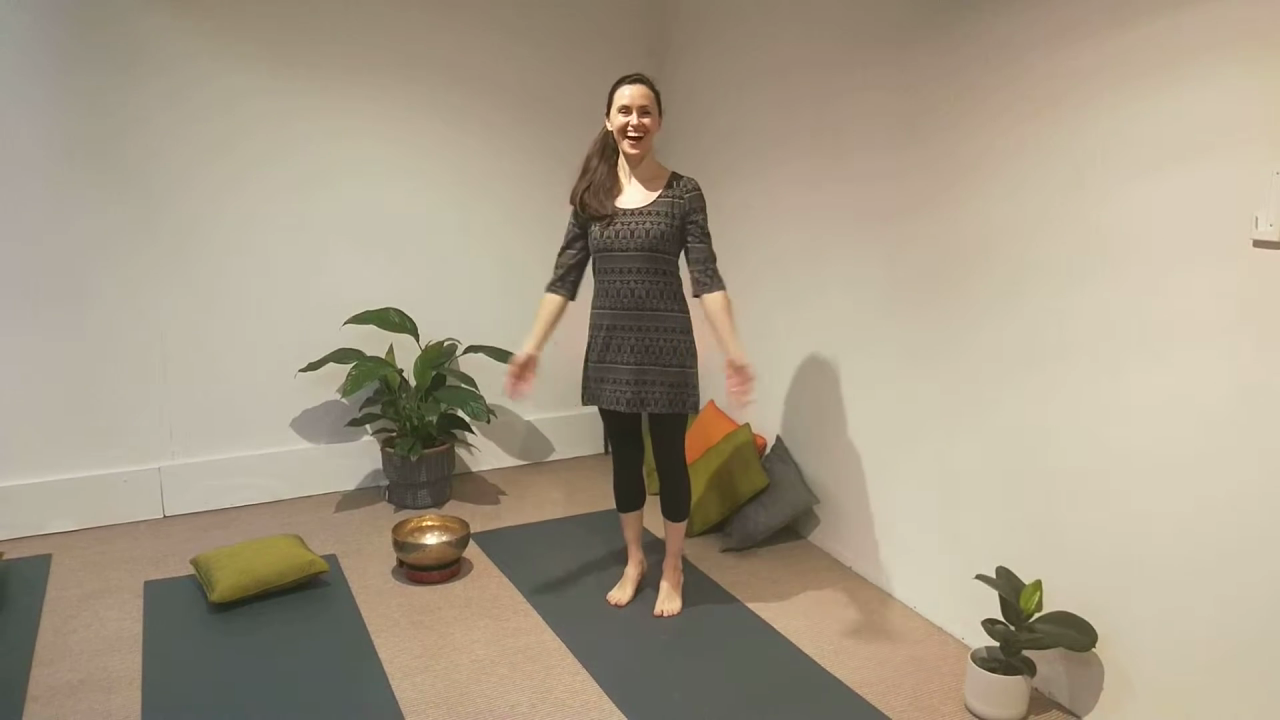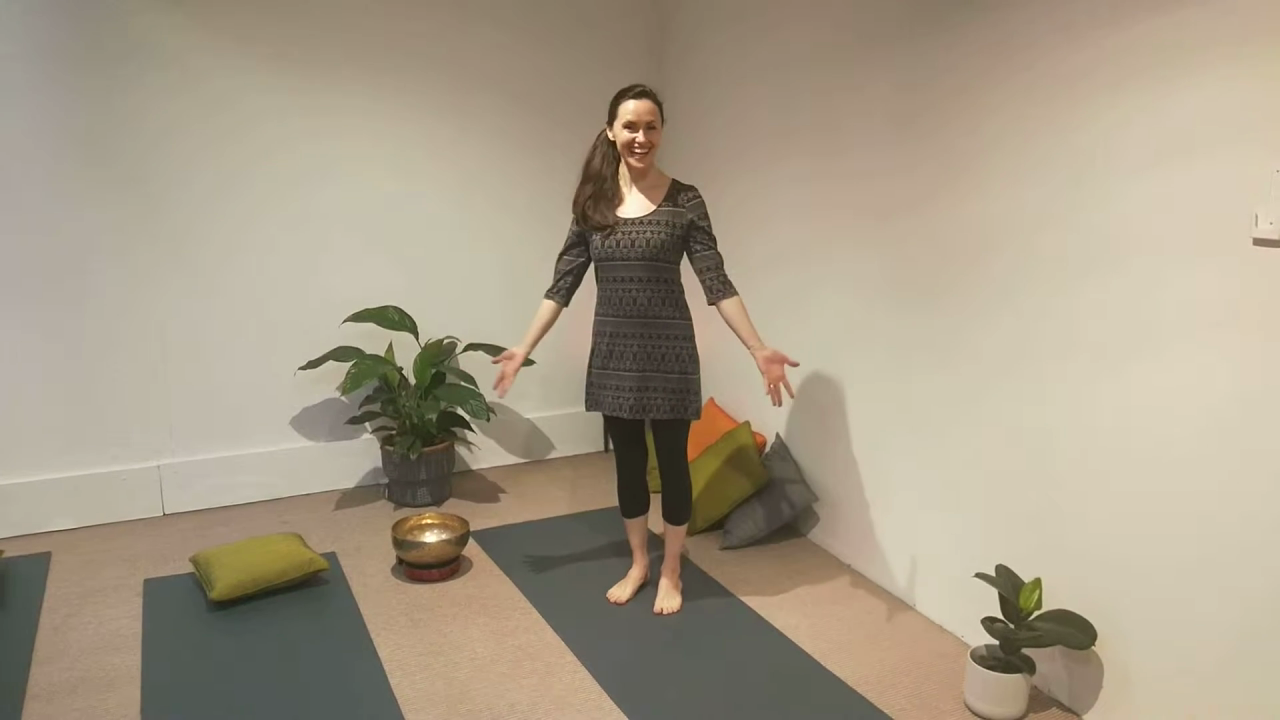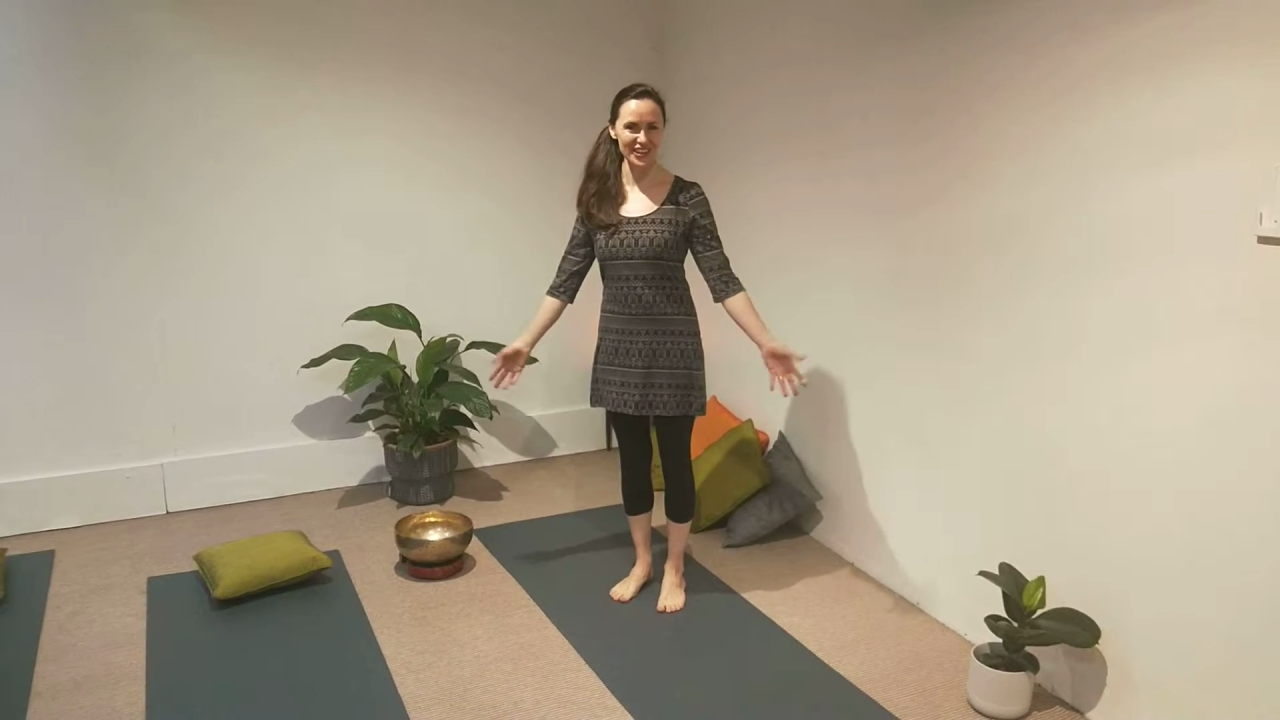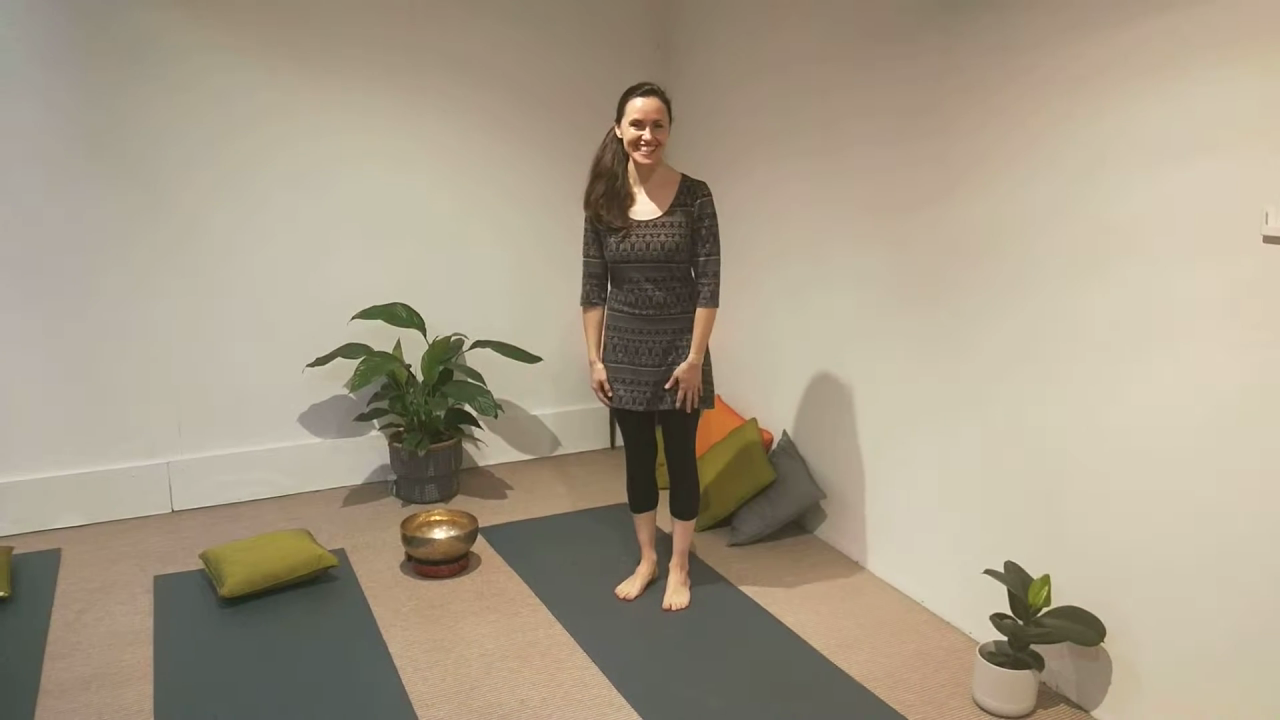
dt=0.5s
person 1, frame 1
left shoulder: (683, 193)
right shoulder: (591, 194)
left elbow: (706, 277)
right elbow: (564, 278)
left wrist: (730, 348)
right wrist: (532, 345)
left hip: (665, 343)
right hip: (610, 344)
left knee: (669, 458)
right knee: (624, 456)
left ankle: (672, 572)
right ankle: (634, 561)
person 1, frame 2
left shoulder: (685, 201)
right shoulder: (593, 201)
left elbow: (717, 283)
right elbow: (563, 282)
left wrist: (759, 350)
right wrist: (524, 347)
left hip: (668, 351)
right hip: (613, 351)
left knee: (672, 461)
right knee: (628, 461)
left ankle: (671, 571)
right ankle: (638, 563)
person 1, frame 3
left shoulder: (687, 197)
right shoulder: (598, 200)
left elbow: (721, 278)
right elbow: (566, 279)
left wrist: (766, 342)
right wrist: (525, 342)
left hip: (672, 346)
right hip: (617, 347)
left knee: (675, 459)
right knee: (633, 458)
left ankle: (674, 569)
right ankle: (642, 561)
person 1, frame 4
left shoulder: (694, 195)
right shoulder: (604, 199)
left elbow: (708, 284)
right elbow: (593, 286)
left wrist: (695, 358)
right wrist: (594, 358)
left hip: (678, 345)
right hip: (624, 348)
left knee: (680, 458)
right knee: (638, 457)
left ankle: (679, 567)
right ankle: (646, 560)
